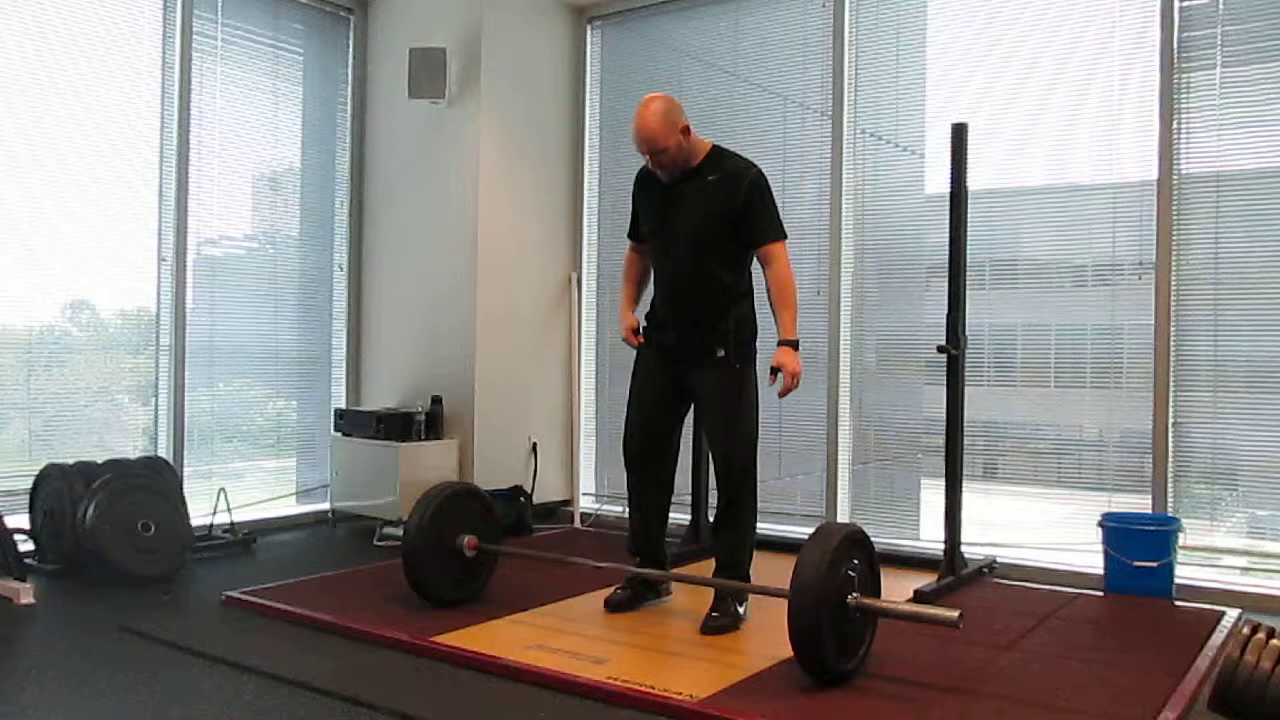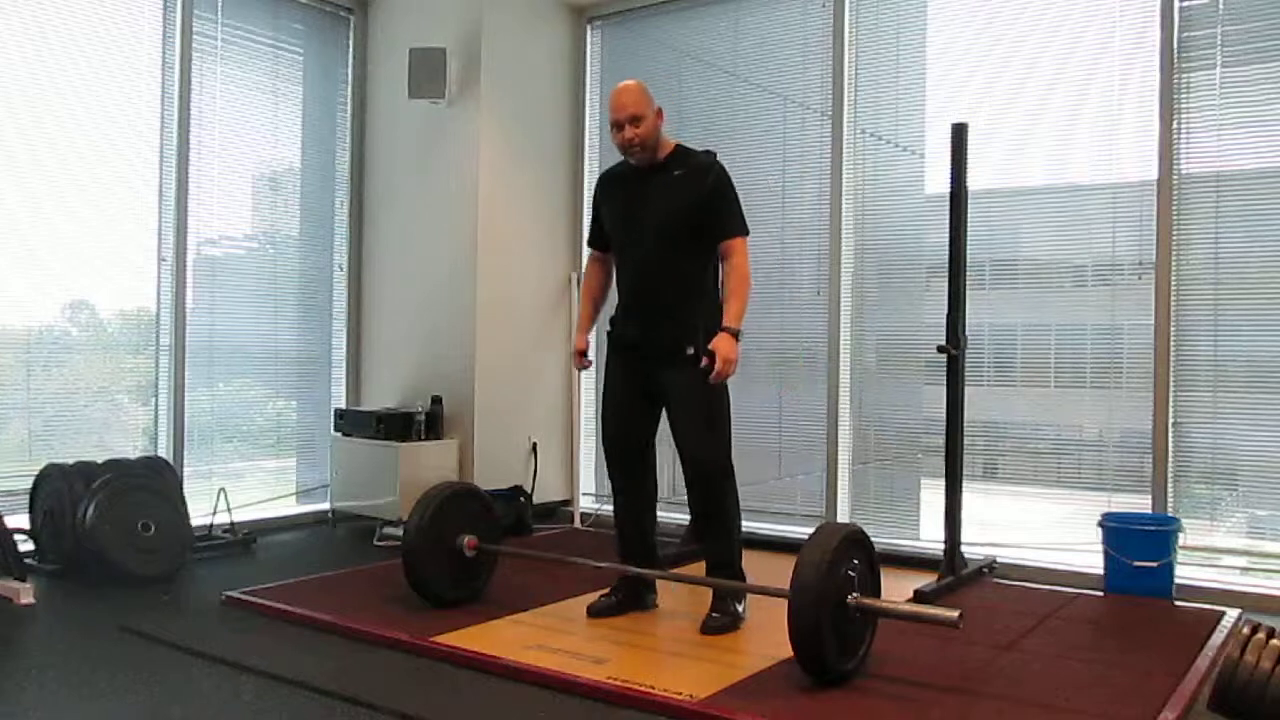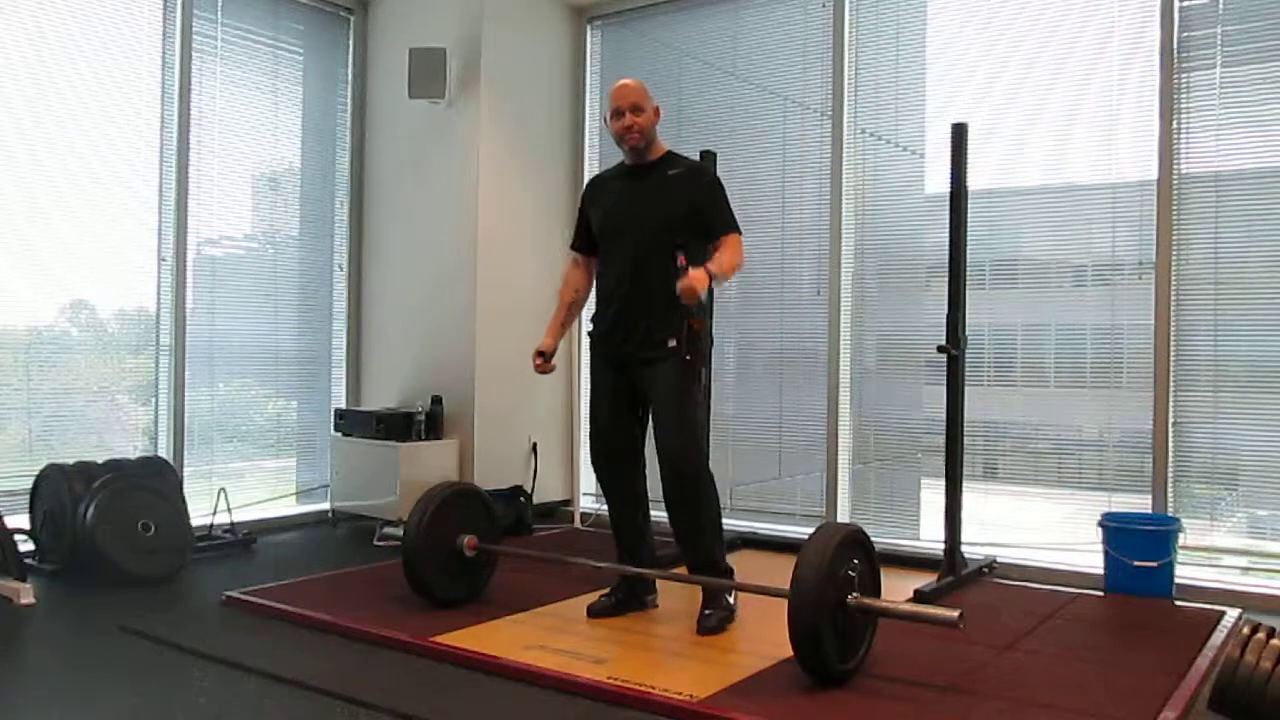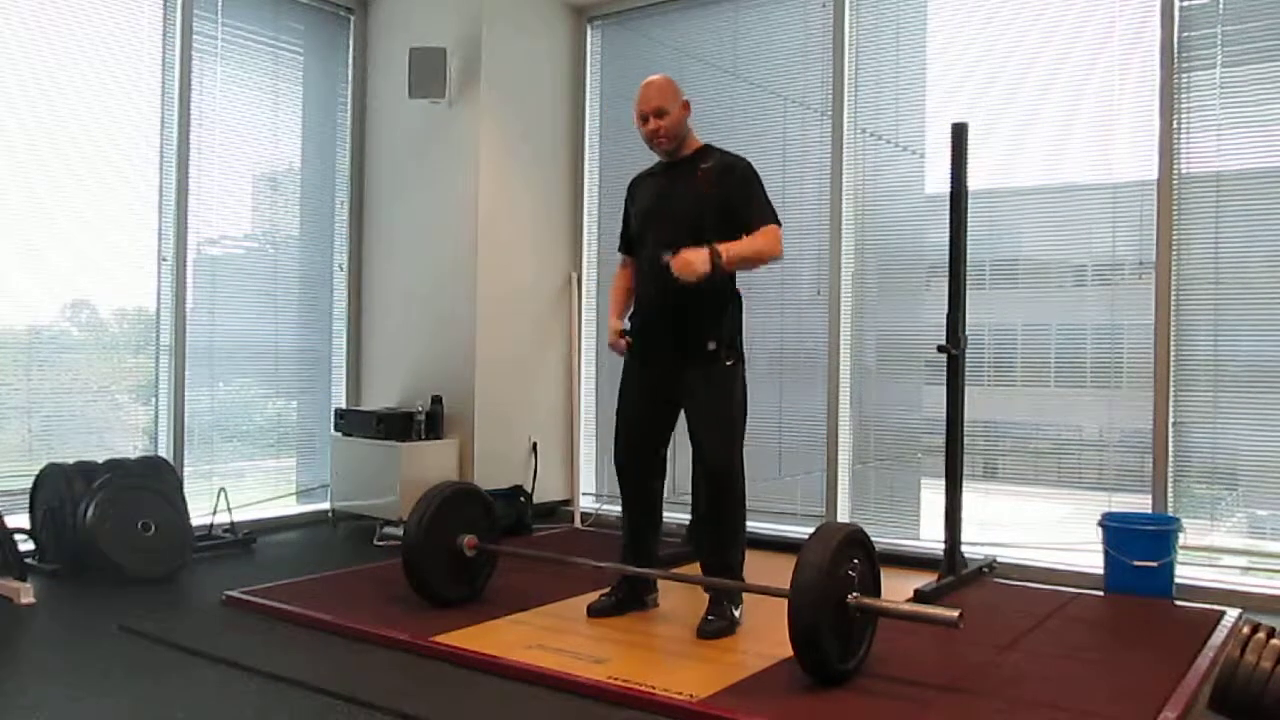
dt=0.5s
person 1, frame 1
left shoulder: (740, 179)
right shoulder: (646, 181)
left elbow: (774, 260)
left wrist: (787, 341)
right wrist: (627, 307)
left hip: (722, 347)
right hip: (660, 343)
left knee: (733, 465)
right knee: (643, 450)
left ankle: (731, 586)
right ankle: (648, 570)
person 1, frame 2
left shoulder: (704, 175)
right shoulder: (609, 184)
left elbow: (735, 256)
right elbow: (599, 258)
left wrist: (729, 330)
right wrist: (583, 326)
left hip: (691, 349)
right hip: (627, 349)
left knee: (706, 464)
right knee: (624, 461)
left ankle: (728, 588)
right ankle: (637, 580)
person 1, frame 3
left shoulder: (693, 179)
right shoulder: (599, 188)
left elbow: (733, 249)
right elbow: (581, 266)
left wrist: (707, 274)
right wrist: (552, 335)
left hip: (673, 347)
right hip: (611, 350)
left knee: (683, 461)
right knee: (615, 463)
left ankle: (716, 584)
right ankle: (636, 579)
person 1, frame 4
left shoulder: (729, 170)
right shoulder: (641, 186)
left elbow: (770, 243)
left wrist: (712, 255)
right wrist: (616, 317)
left hip: (709, 347)
right hip: (647, 349)
left knee: (717, 467)
right knee: (635, 462)
left ankle: (724, 592)
right ankle: (637, 580)
